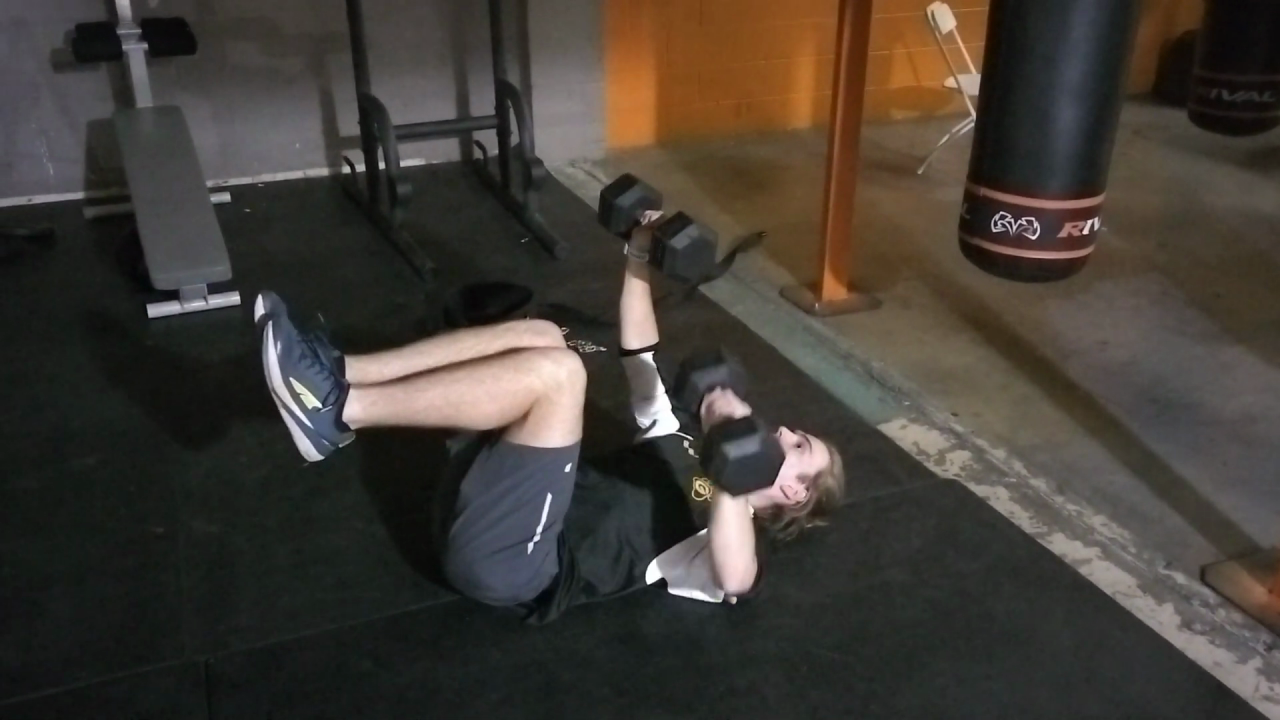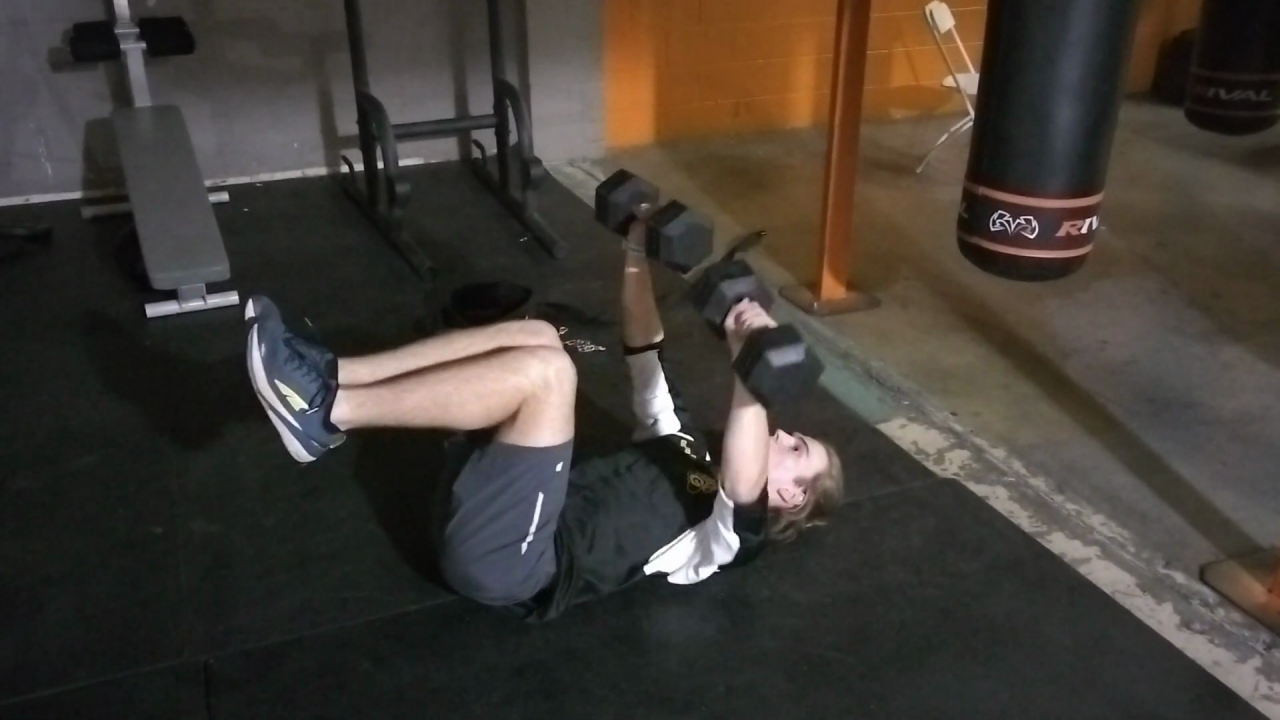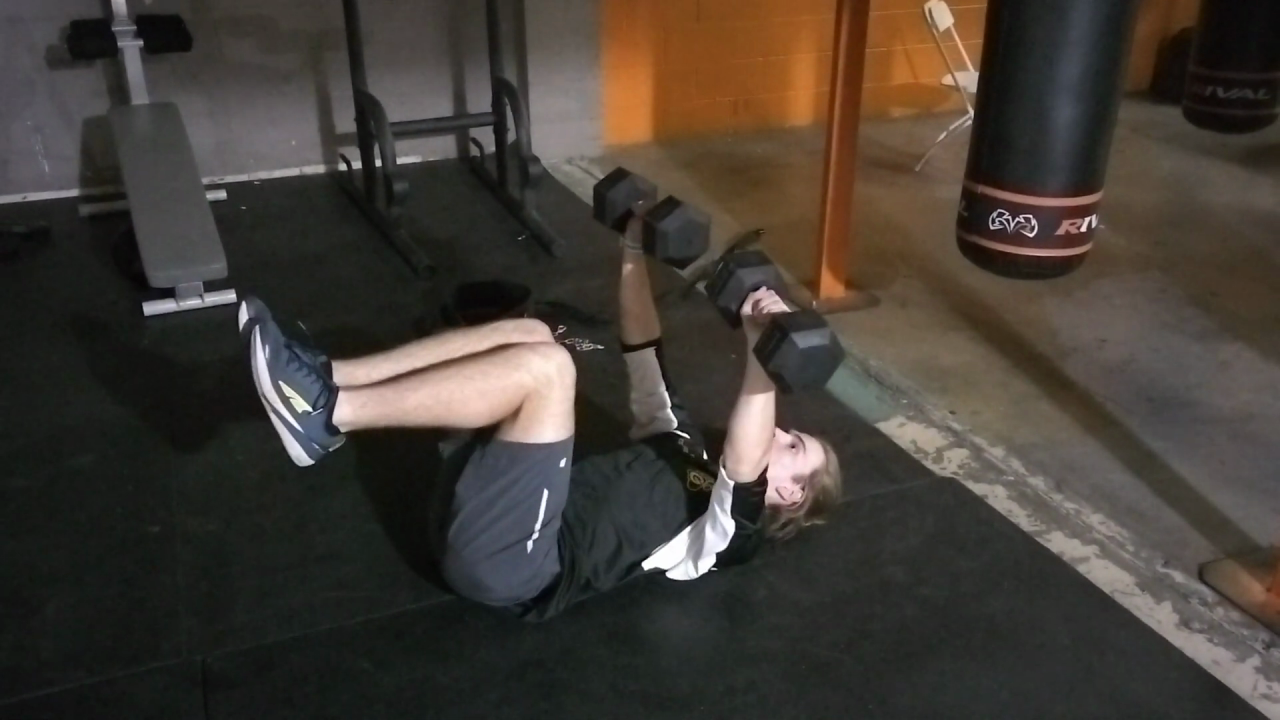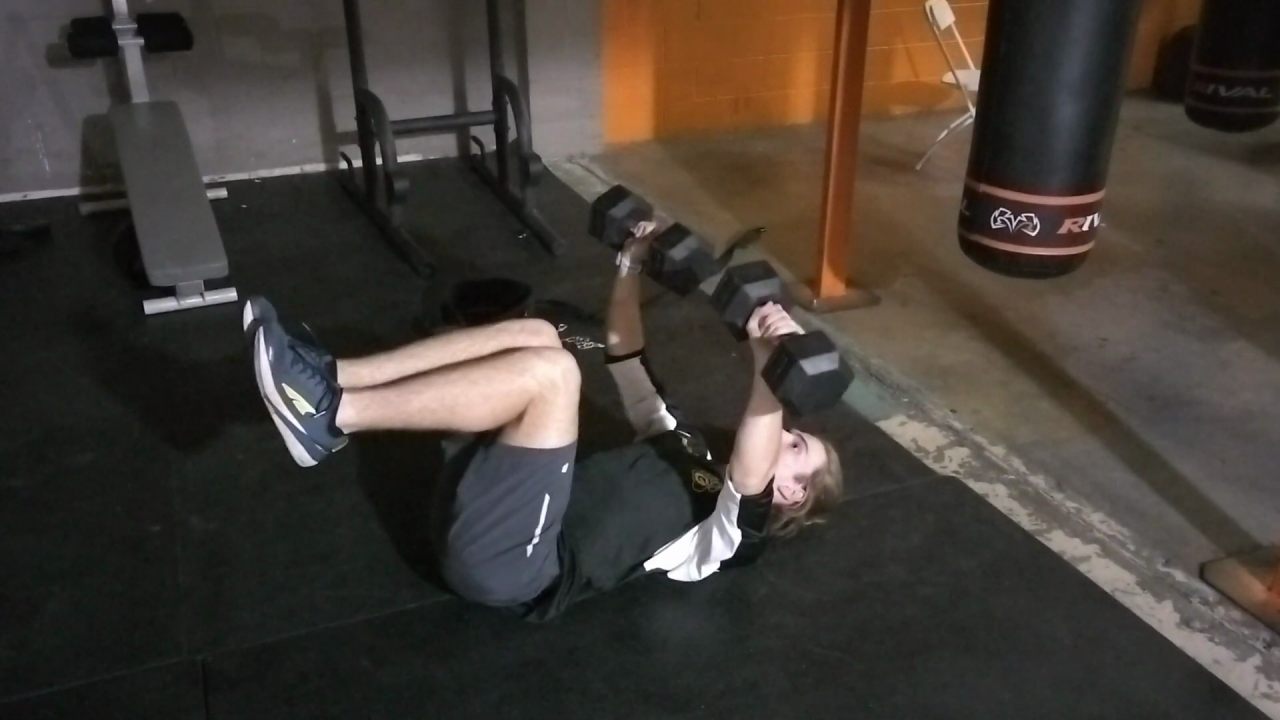
dt=0.4s
person 1, frame 1
left shoulder: (732, 529)
right shoulder: (680, 440)
left elbow: (736, 579)
right elbow: (638, 356)
right wrist: (639, 259)
left hip: (508, 558)
right hip: (481, 505)
left knee: (558, 370)
right knee: (540, 336)
left ankle: (337, 410)
right ankle: (338, 371)
person 1, frame 2
left shoulder: (728, 536)
right shoulder: (684, 443)
left elbow: (744, 480)
right elbow: (645, 351)
right wrist: (637, 253)
left hip: (508, 559)
right hip: (481, 510)
left knee: (545, 369)
right knee: (537, 336)
left ankle: (326, 414)
right ankle: (329, 375)
person 1, frame 3
left shoulder: (726, 530)
right shoulder: (680, 441)
left elbow: (744, 461)
right elbow: (641, 348)
left wrist: (763, 350)
right wrist: (634, 250)
left hip: (506, 557)
right hip: (477, 508)
left knee: (545, 365)
right knee: (527, 335)
left ankle: (326, 415)
right ankle: (325, 376)
person 1, frame 4
left shoulder: (730, 533)
right shoulder: (681, 440)
left elbow: (750, 472)
right elbow: (624, 358)
left wrist: (771, 365)
right wrist: (631, 268)
left hip: (507, 558)
right hip: (478, 504)
left knee: (550, 368)
right knee: (535, 334)
left ankle: (329, 415)
right ankle: (329, 375)
